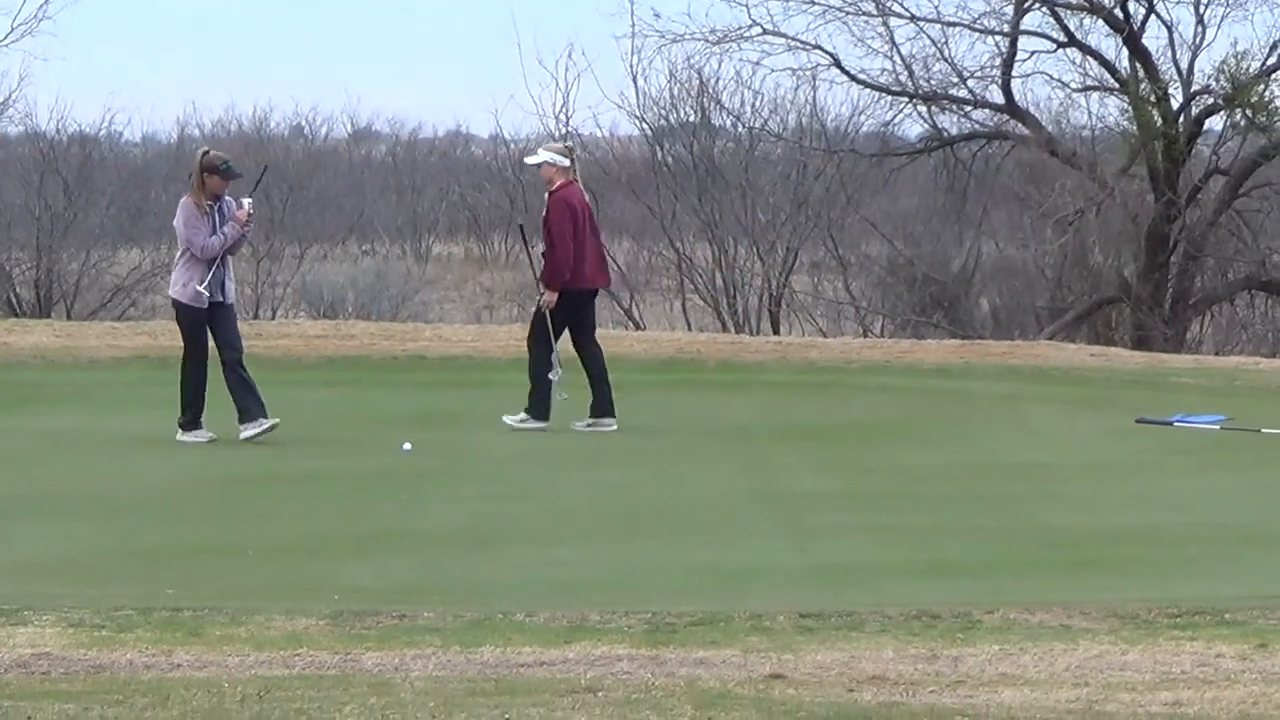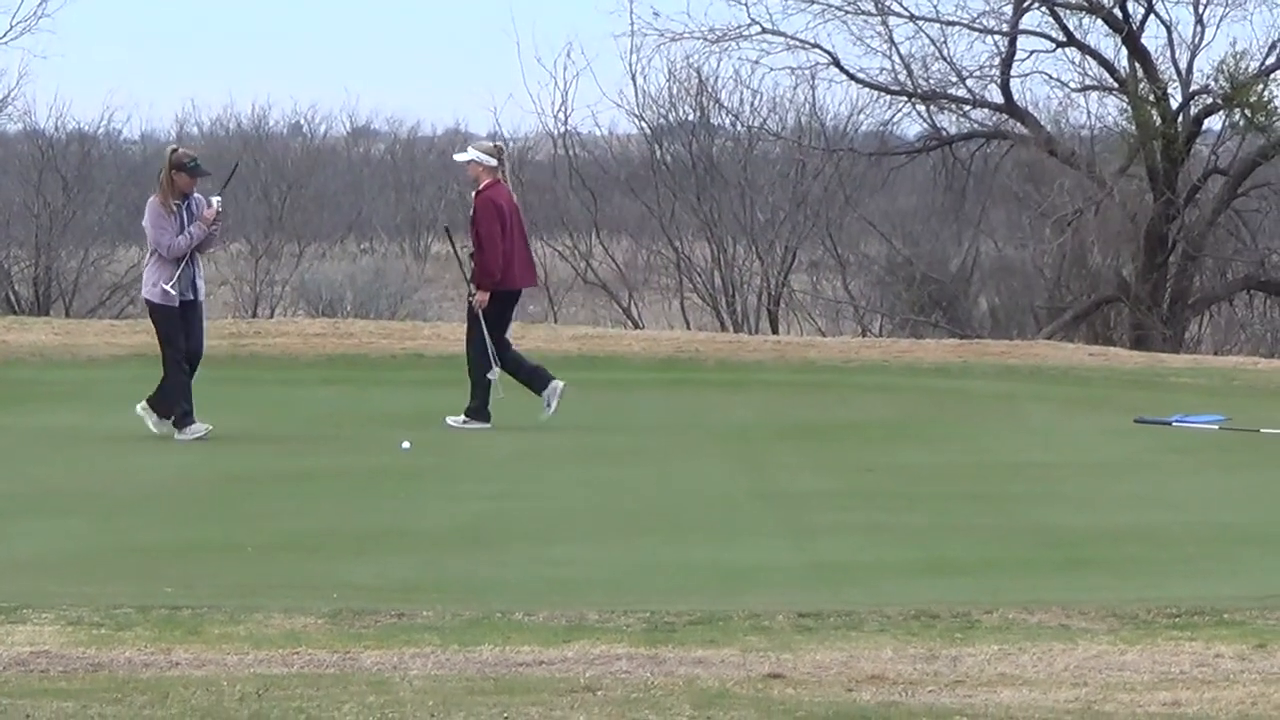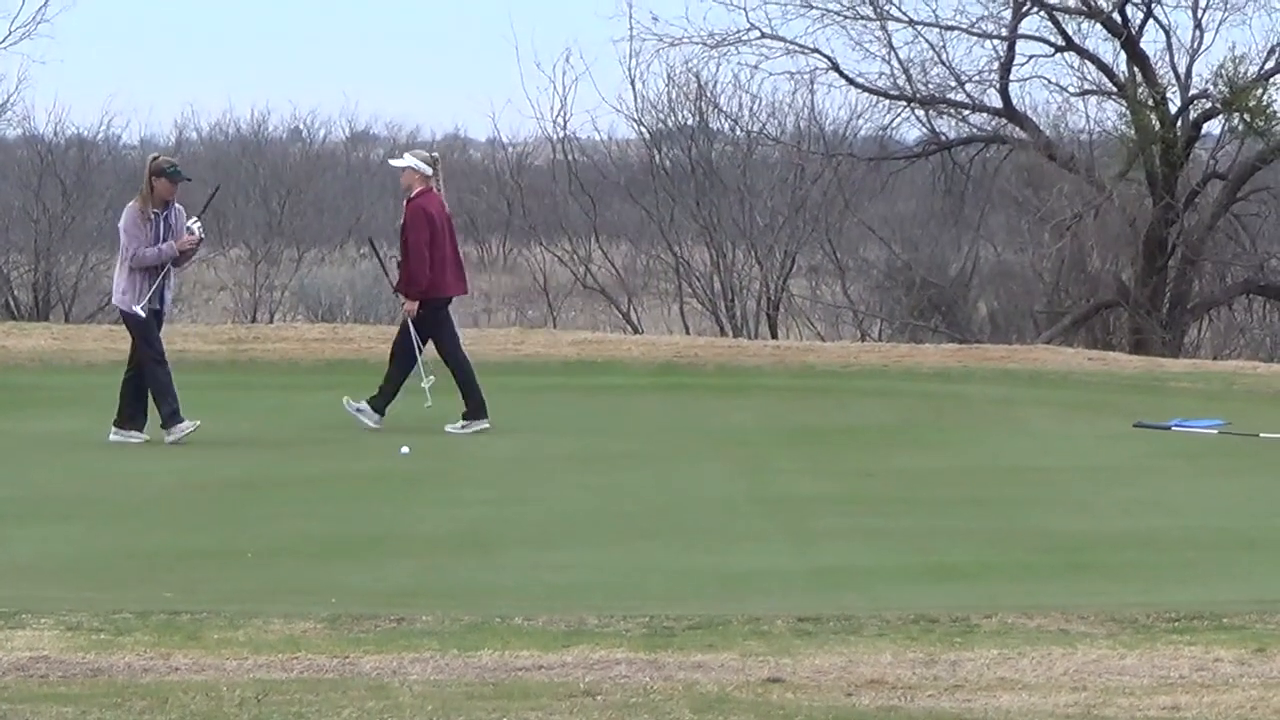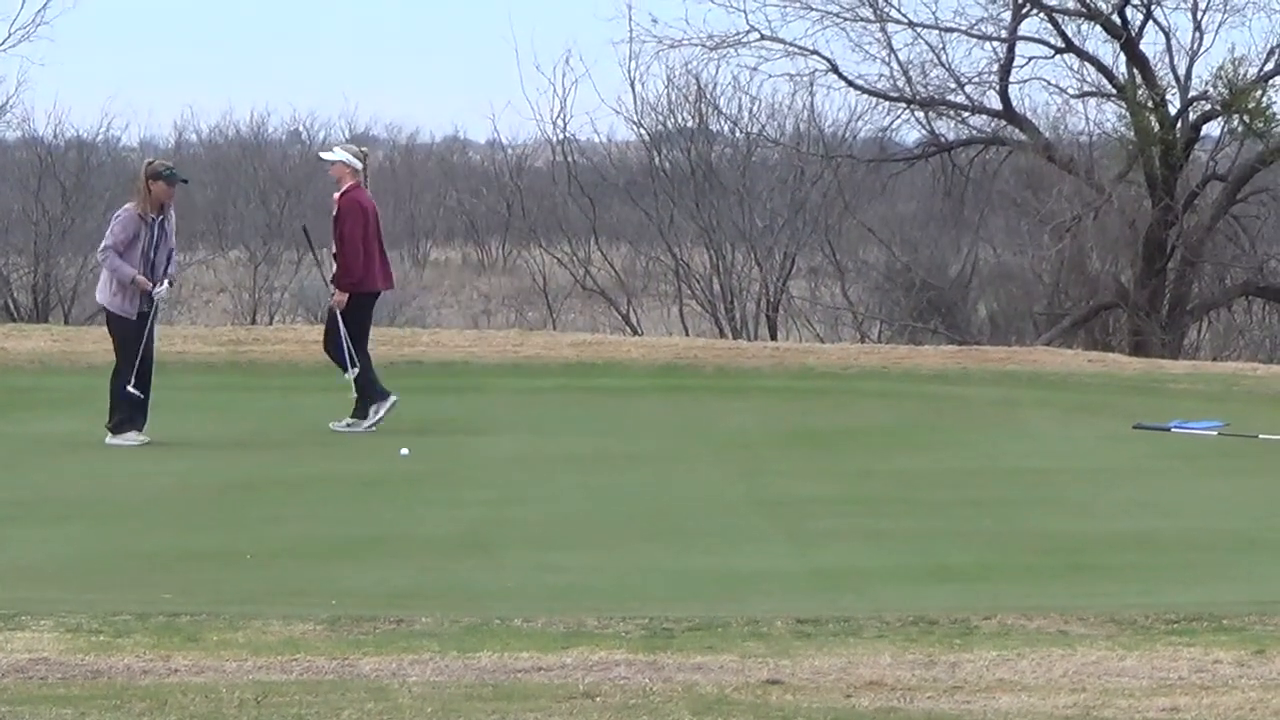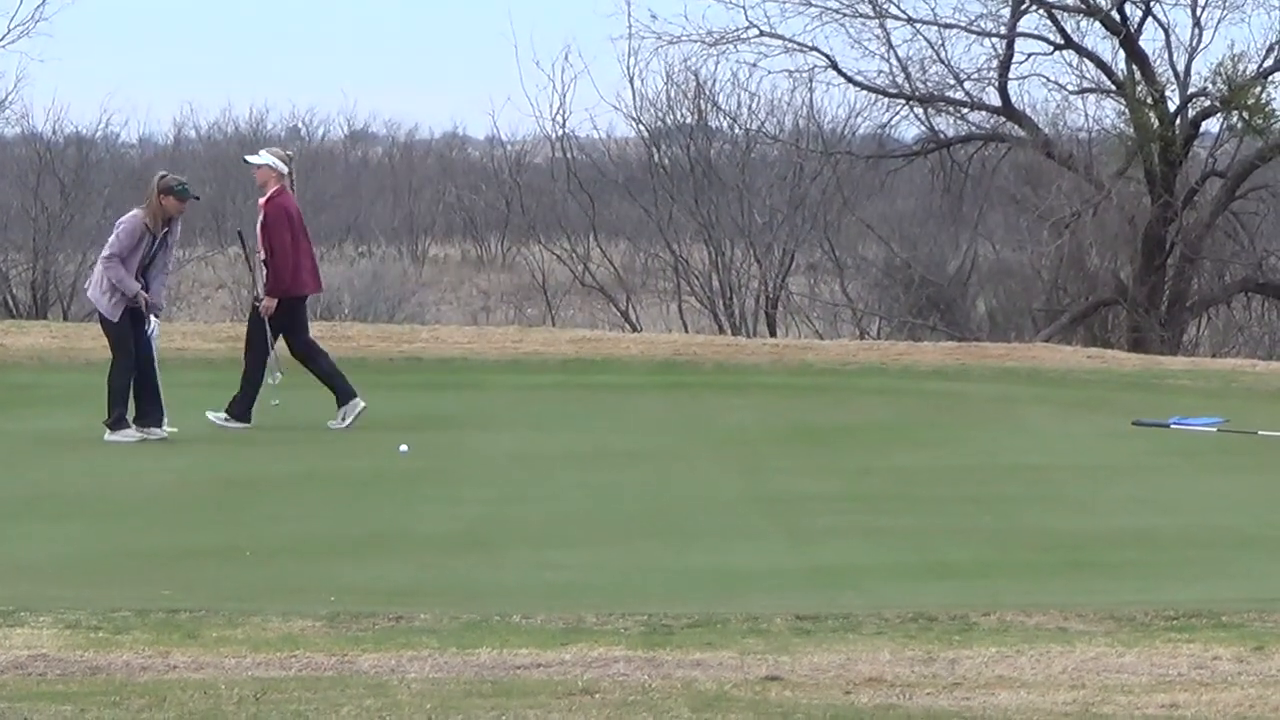
dt=0.3s
person 1, frame 1
left shoulder: (227, 205)
right shoulder: (189, 207)
left elbow: (233, 248)
right elbow: (205, 249)
left wrist: (245, 227)
right wrist: (235, 226)
left hip: (221, 292)
right hip: (192, 292)
left knee: (233, 354)
right knee: (195, 358)
left ankle: (253, 418)
right ankle: (189, 427)
person 1, frame 2
left shoulder: (198, 202)
right shoulder: (157, 206)
left elbow: (202, 247)
right elbow: (170, 248)
left wrist: (212, 226)
right wrist: (201, 226)
left hip: (191, 289)
right hip: (163, 291)
left knee: (194, 351)
right knee: (175, 356)
left ankle: (155, 406)
right ankle: (184, 422)
person 1, frame 3
left shoulder: (177, 212)
right shoulder: (134, 212)
left elbow: (177, 254)
right elbow: (136, 256)
left wrist: (189, 247)
right wrist: (174, 247)
left hip: (158, 296)
right hip: (134, 296)
left knee: (141, 360)
right knee: (154, 357)
left ankle: (124, 426)
right ankle: (172, 423)
person 1, frame 4
left shoulder: (168, 216)
right shoulder: (129, 215)
left elbow: (167, 255)
right elbow: (105, 253)
left wrist: (164, 280)
right wrist: (133, 276)
left hip: (145, 300)
right hip: (120, 298)
left knee: (144, 360)
right knee: (128, 360)
left ankle: (132, 425)
right ankle: (119, 429)
person 1, frame 5
left shoulder: (172, 227)
right shoulder: (134, 221)
left elbow: (160, 269)
right elbow: (109, 259)
left wrist: (154, 306)
right wrist: (134, 291)
left hip: (136, 296)
right hip: (112, 293)
left knee: (146, 356)
right knee: (125, 356)
left ankle: (147, 421)
right ankle: (116, 426)
person 2, frame 1
left shoulder: (559, 199)
right shoulder: (575, 193)
left elbow: (562, 247)
left wrist: (553, 286)
left hip: (569, 283)
right hip: (586, 281)
left knee: (540, 343)
right knee: (586, 345)
left ankle: (537, 413)
right ankle: (603, 414)
person 2, frame 2
left shoulder: (486, 199)
right shoulder: (502, 193)
left elbow: (491, 247)
left wrist: (484, 286)
left hip: (497, 284)
right hip: (511, 280)
left knee: (480, 346)
right knee: (495, 345)
left ankle: (477, 414)
right ankle: (547, 384)
person 2, frame 3
left shoulder: (418, 207)
right shoulder: (433, 202)
left elbow: (418, 255)
left wrist: (412, 295)
left hip: (428, 290)
right hip: (437, 286)
left knee: (448, 349)
right knee: (402, 350)
left ankle: (477, 414)
right ankle: (375, 407)
person 2, frame 4
left shoulder: (351, 200)
right shoulder: (357, 197)
left elbow: (352, 248)
left wrist: (344, 287)
left hip: (358, 285)
right hip: (366, 283)
left knee: (336, 344)
right knee: (353, 345)
left ankle: (379, 396)
right ankle: (362, 414)
person 2, frame 5
left shoulder: (276, 205)
right shoulder: (281, 201)
left elbow: (281, 253)
left wrist: (271, 293)
left hip: (283, 289)
right hip: (295, 287)
left knee: (257, 347)
right knee: (303, 347)
left ankle: (239, 414)
right ankle: (347, 398)
